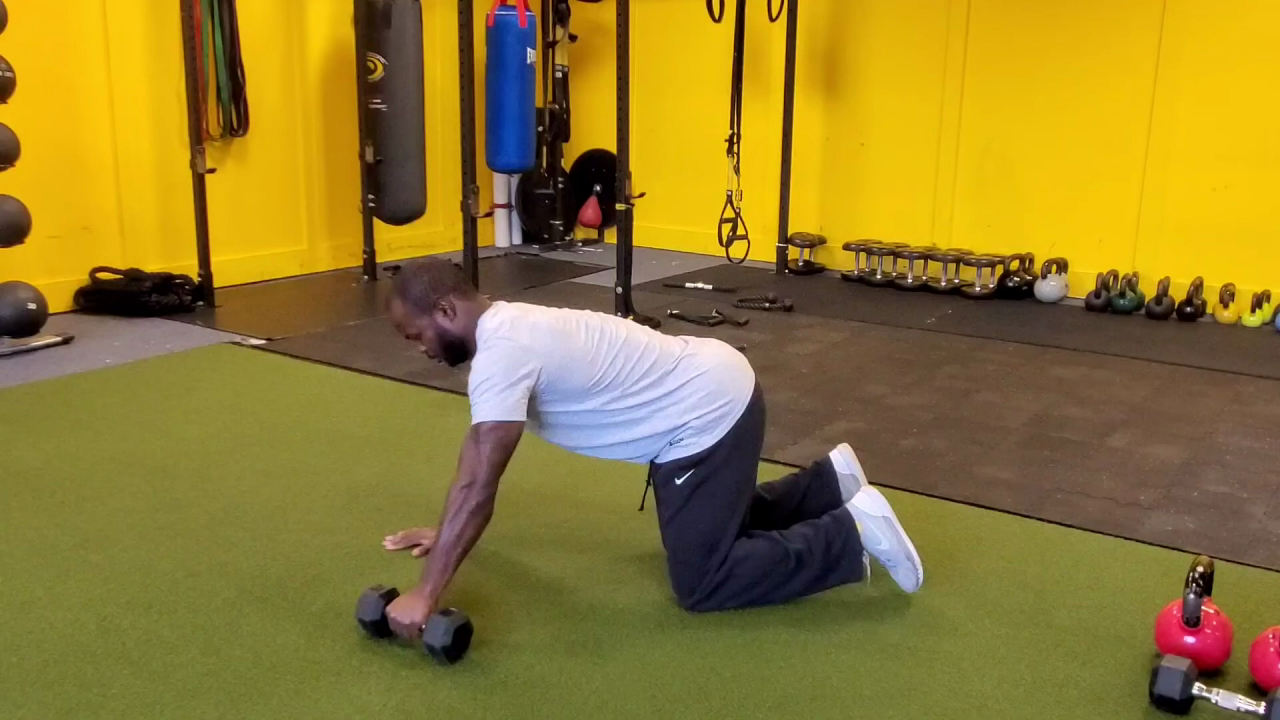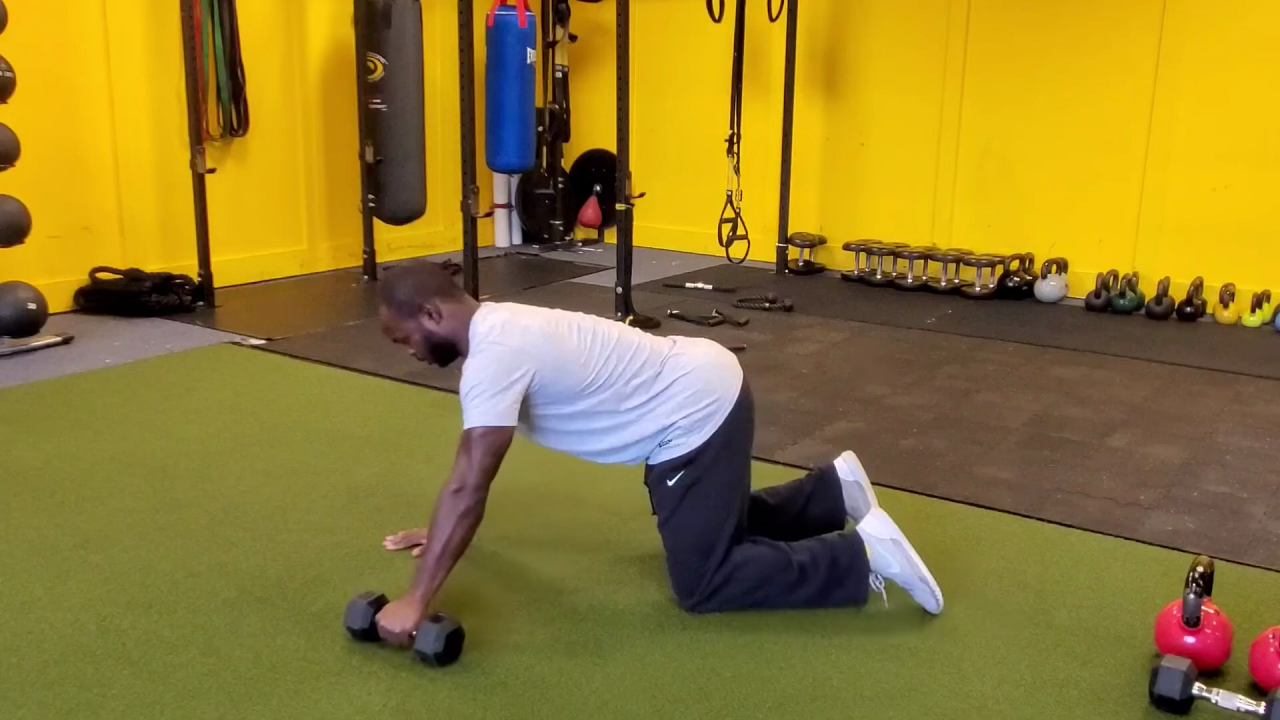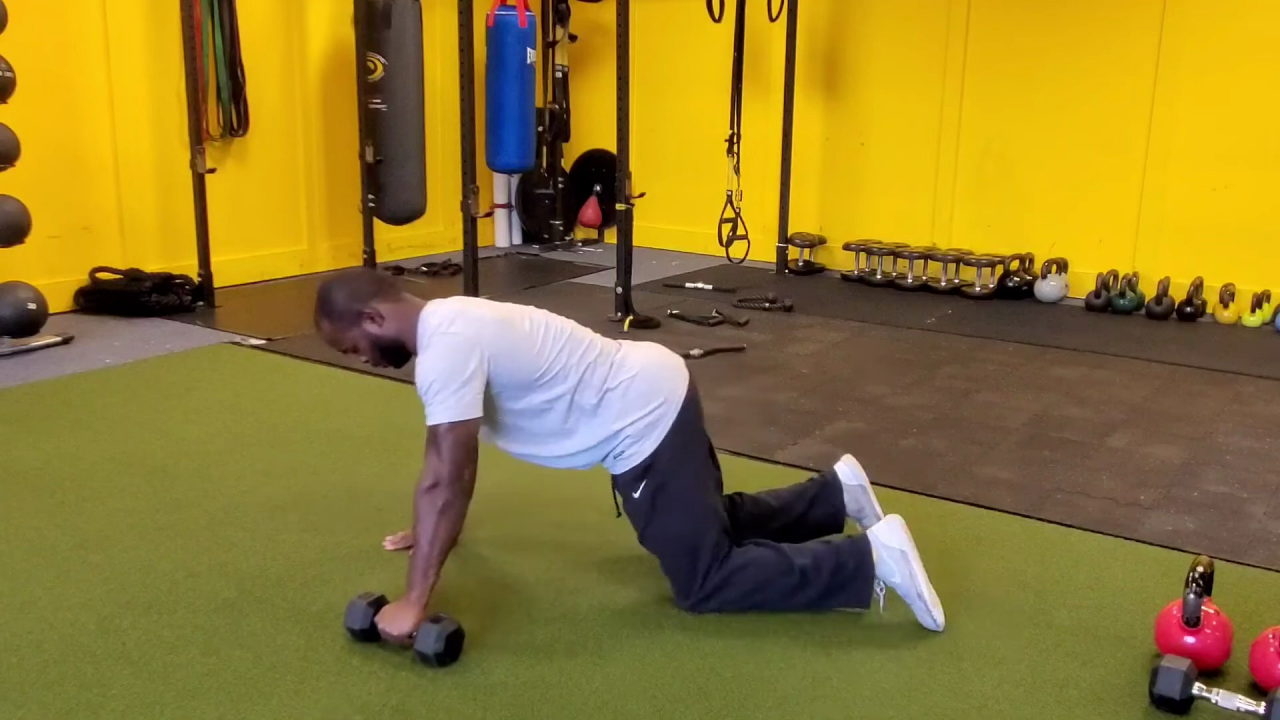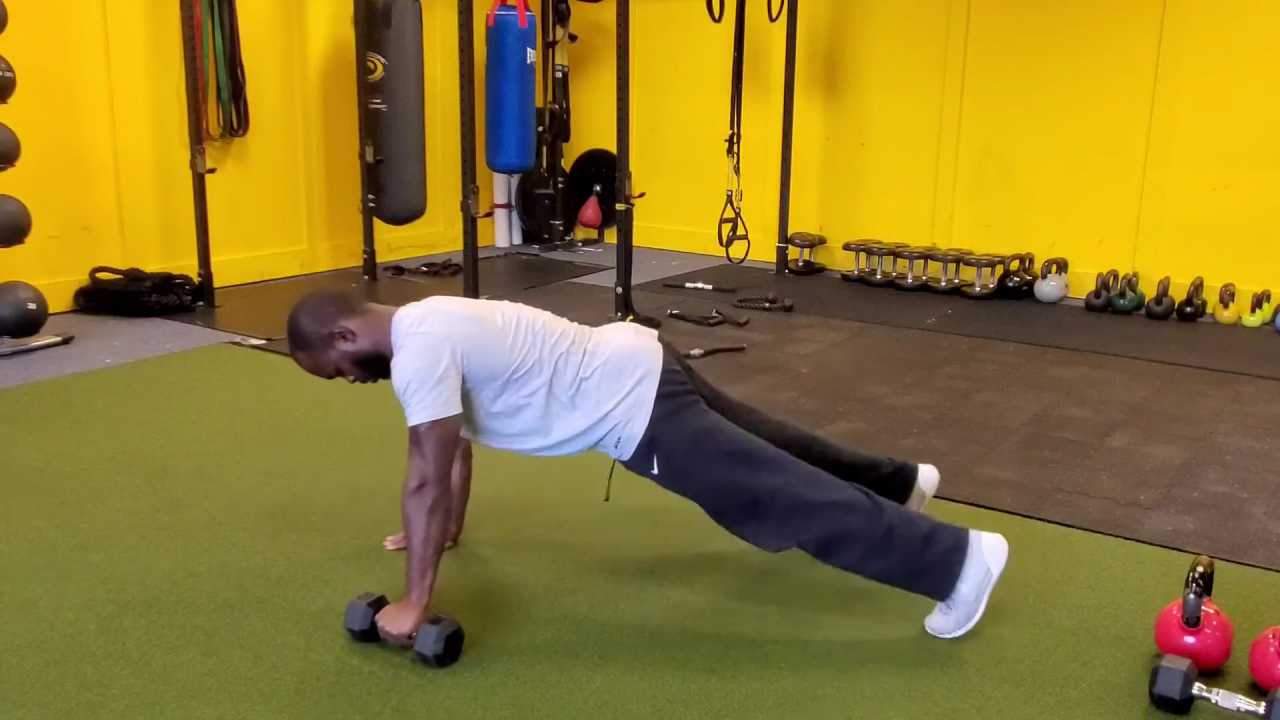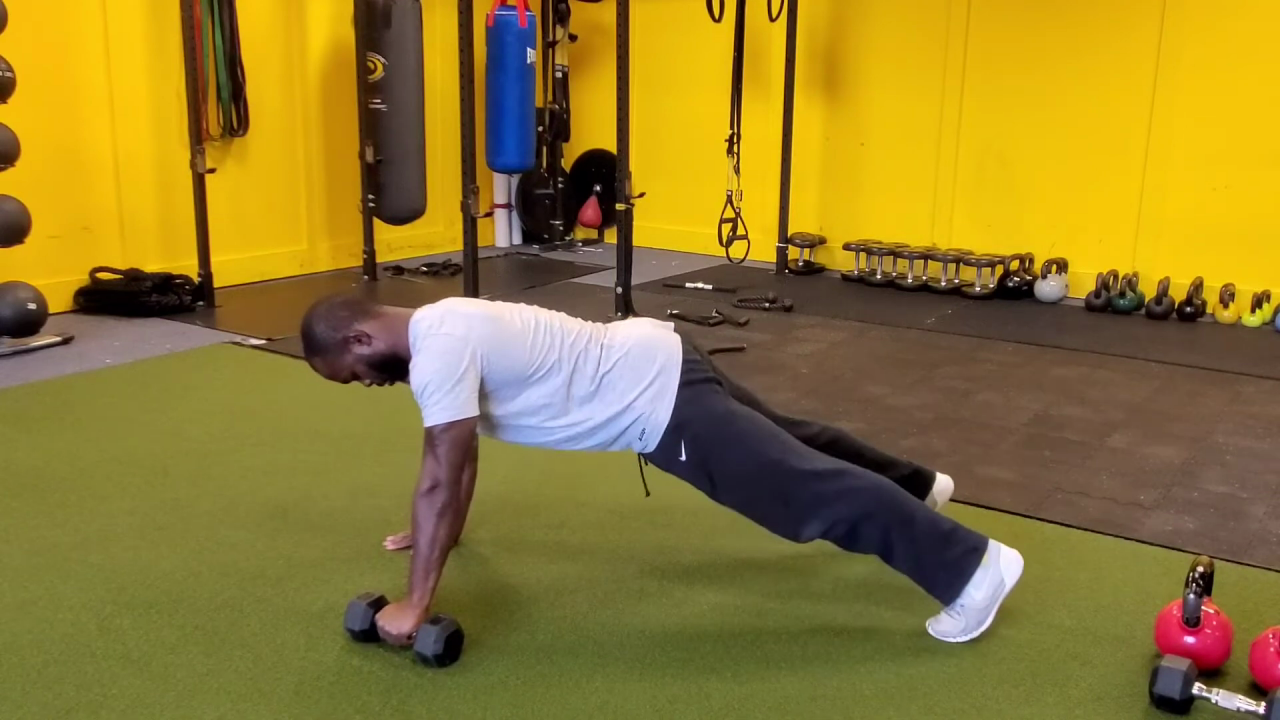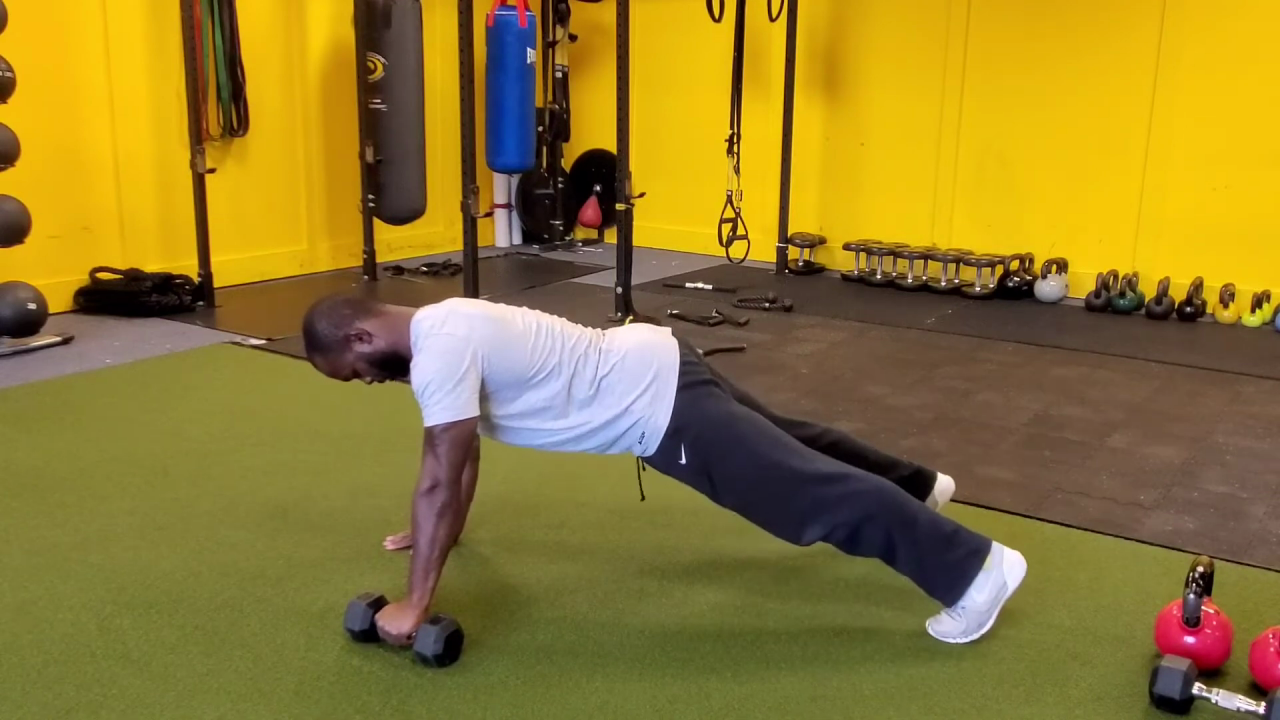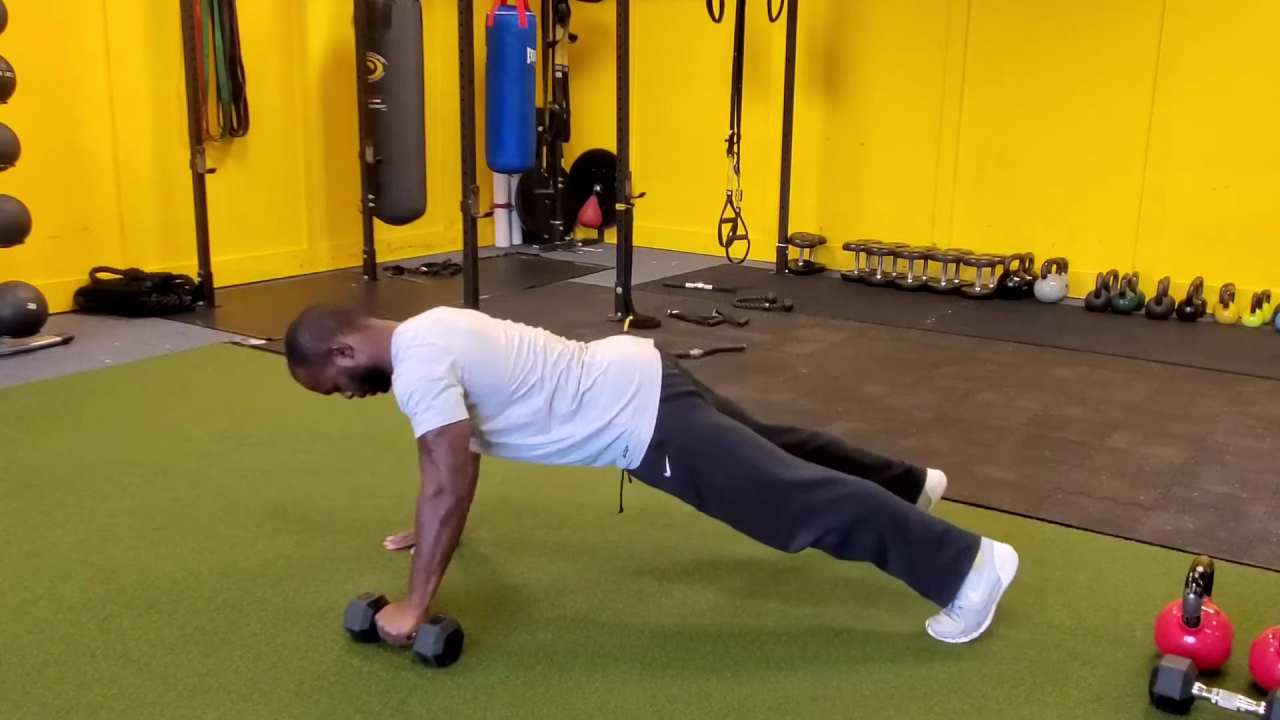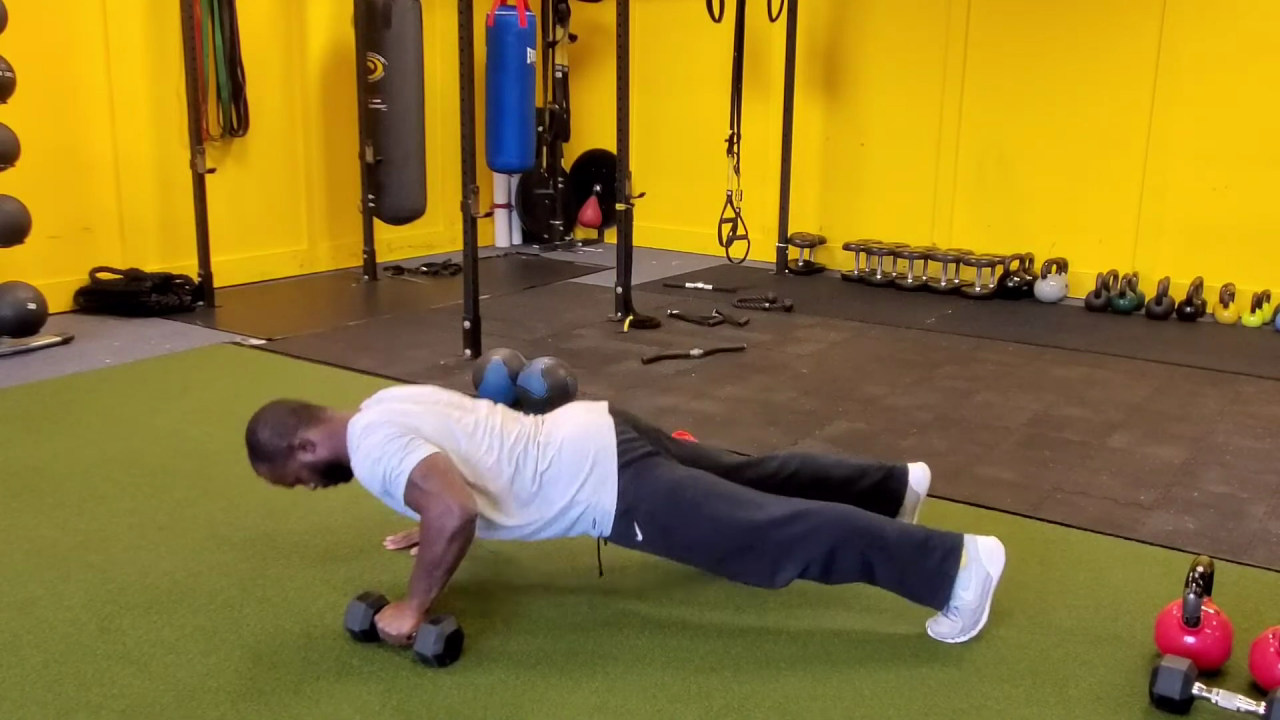
dt=0.4s
person 1, frame 1
left shoulder: (503, 352)
right shoulder: (504, 326)
left elbow: (479, 484)
right elbow: (479, 449)
left wrist: (426, 594)
right wrist: (445, 531)
left hip: (710, 413)
right hip: (709, 388)
left knee: (701, 584)
right knee: (713, 523)
left ankle: (854, 532)
right ankle: (831, 483)
person 1, frame 2
left shoulder: (494, 357)
right shoulder: (494, 326)
left elbow: (469, 484)
right elbow: (477, 459)
left wrist: (416, 600)
right wrist: (442, 531)
left hip: (697, 412)
right hip: (698, 385)
left knee: (704, 583)
right knee: (713, 529)
left ankle: (863, 553)
right ankle: (831, 487)
person 1, frame 3
left shoulder: (444, 350)
right shoulder: (449, 324)
left elbow: (442, 479)
right elbow: (464, 452)
left wrist: (415, 601)
right wrist: (444, 530)
left hip: (646, 421)
right hip: (651, 391)
left knee: (708, 582)
right knee: (712, 526)
left ankle: (874, 557)
right ankle: (836, 491)
person 1, frame 4
left shoulder: (416, 351)
right shoulder: (429, 327)
left elbow: (428, 477)
right elbow: (458, 447)
left wrist: (414, 602)
right wrist: (446, 530)
left hip: (636, 406)
right hip: (636, 370)
left knee: (779, 502)
right knee: (764, 450)
left ankle: (960, 559)
right ankle: (901, 483)
person 1, frame 5
left shoulder: (438, 351)
right shoulder: (442, 329)
left elbow: (440, 475)
right elbow: (463, 452)
left wrist: (416, 601)
right wrist: (443, 531)
left hip: (658, 399)
right hip: (652, 366)
left knee: (806, 487)
right knee: (789, 449)
left ankle: (974, 565)
right ankle: (916, 487)
person 1, frame 6
left shoulder: (438, 350)
right shoulder: (443, 327)
left elbow: (440, 476)
right elbow: (464, 450)
left wrist: (415, 602)
right wrist: (438, 529)
left hip: (657, 404)
right hip: (653, 372)
left knee: (805, 493)
right knee: (788, 450)
left ankle: (976, 568)
right ankle: (918, 488)
person 1, frame 7
left shoulder: (417, 365)
right shoulder: (428, 332)
left elbow: (449, 484)
right elbow: (469, 443)
left wrist: (415, 605)
right wrist: (437, 524)
left hip: (640, 416)
right hip: (636, 379)
left knee: (797, 502)
right knee: (780, 453)
left ankle: (969, 564)
right ankle: (908, 485)
person 1, frame 8
left shoulder: (372, 448)
right shoulder: (389, 409)
left elbow: (457, 514)
left wrist: (415, 605)
right wrist: (428, 528)
left hip: (605, 486)
right hip: (595, 434)
left knee: (773, 534)
right knee: (752, 478)
left ankle: (957, 564)
right ankle: (893, 488)
